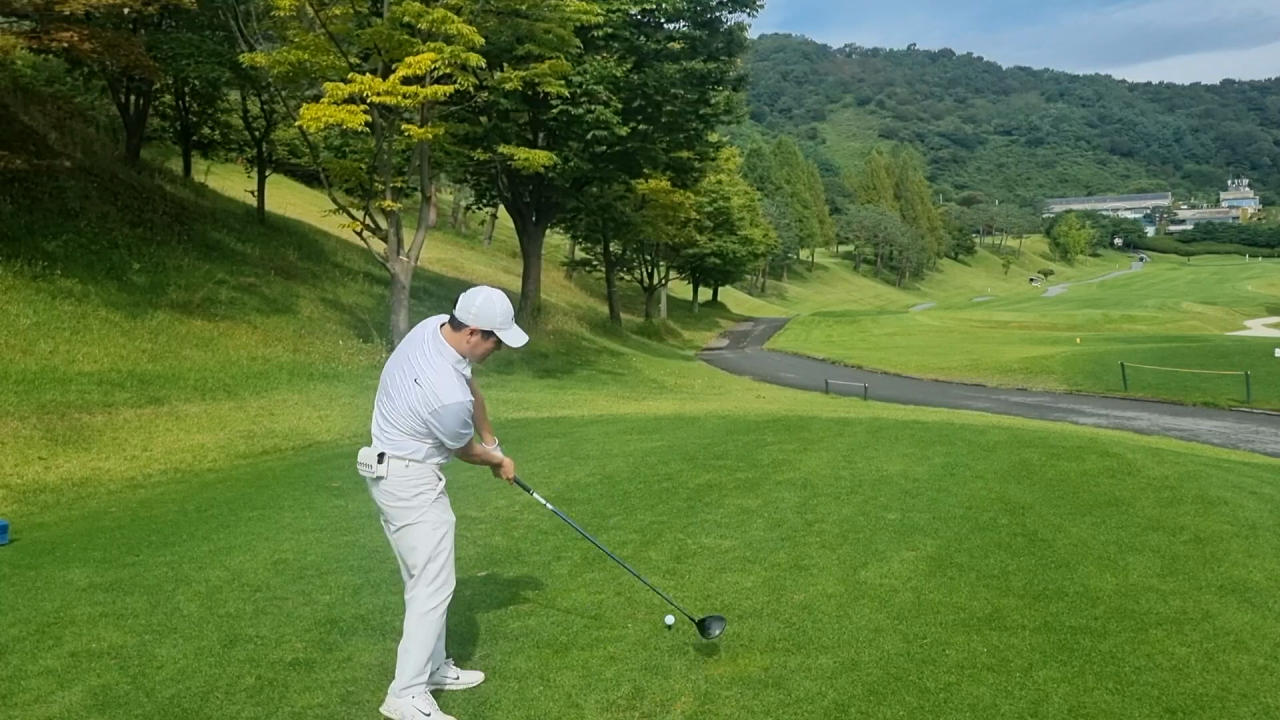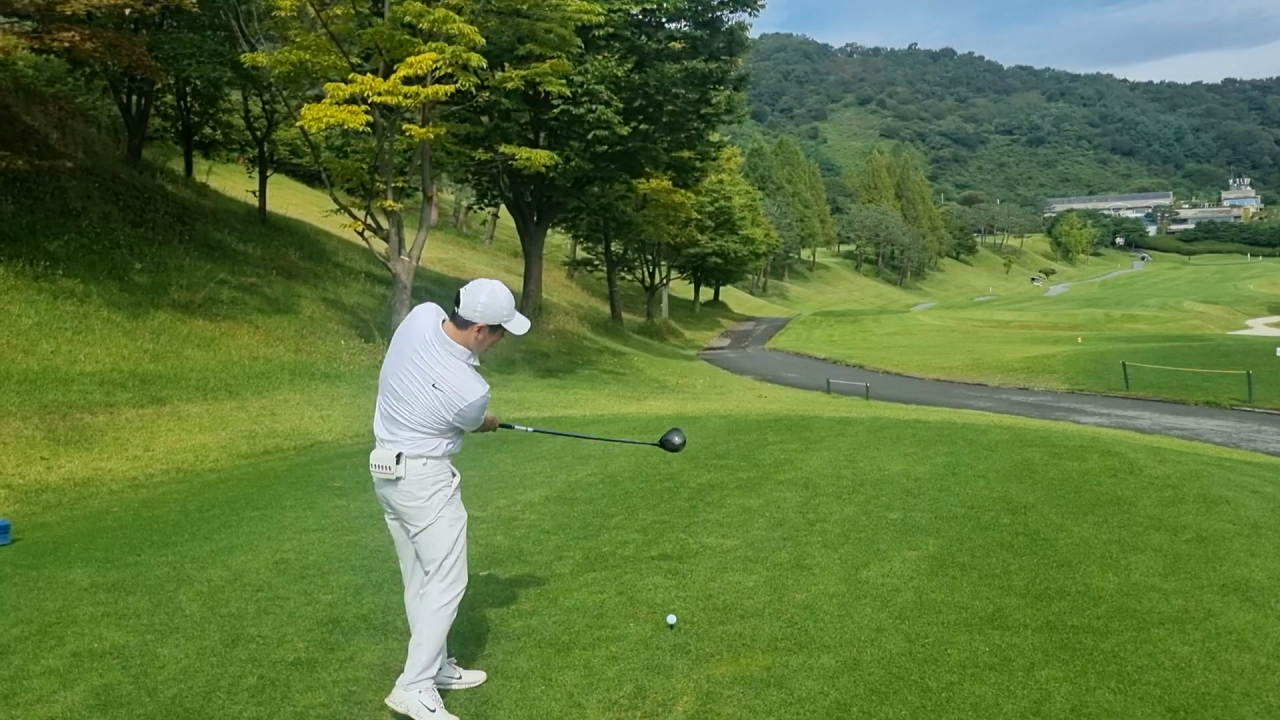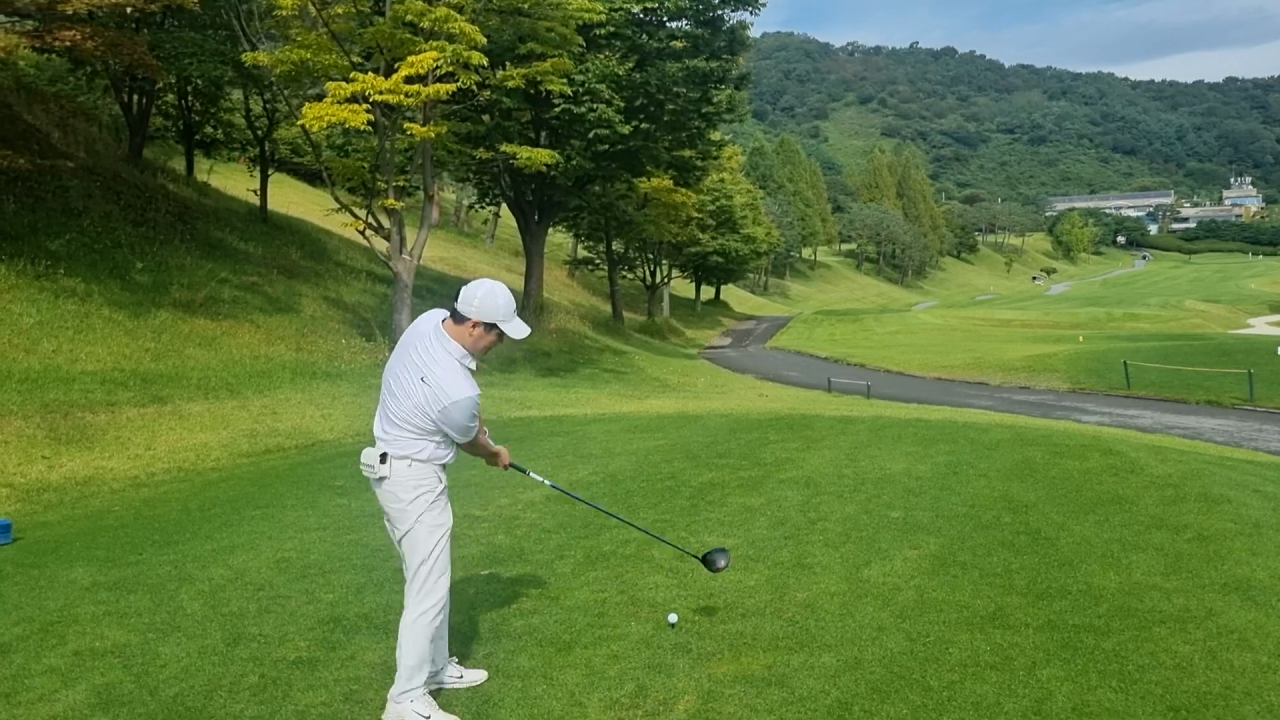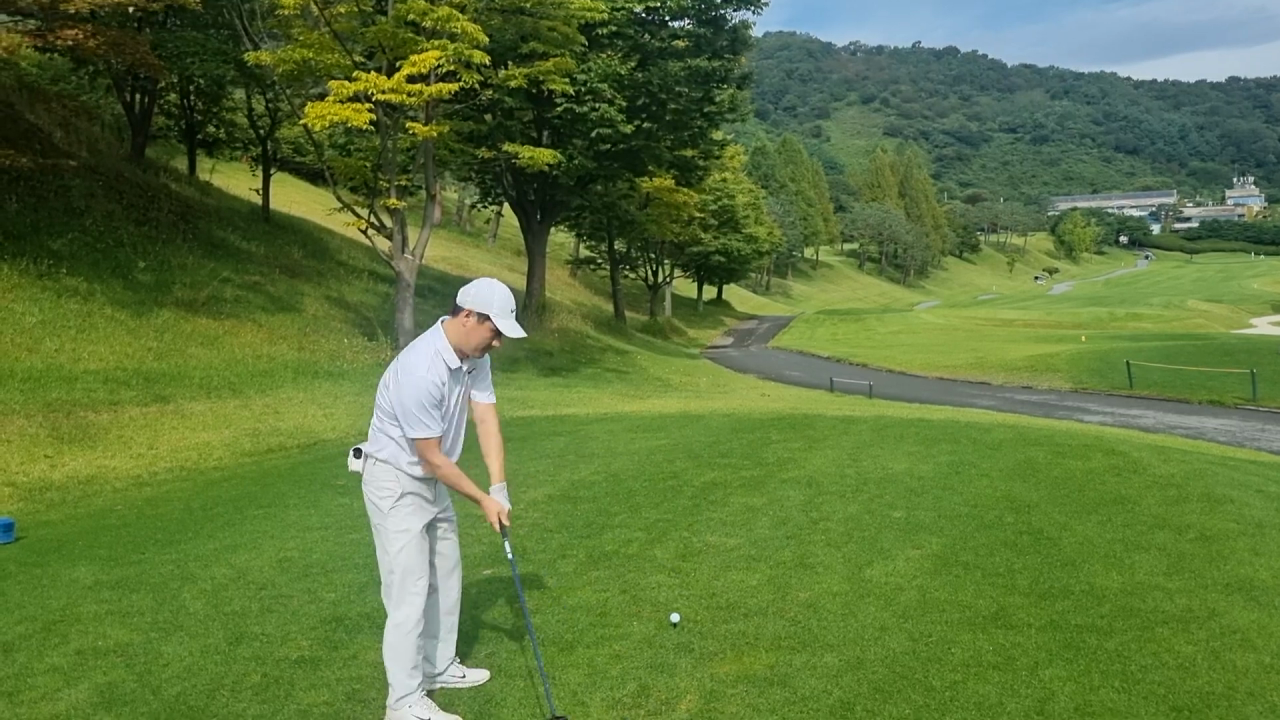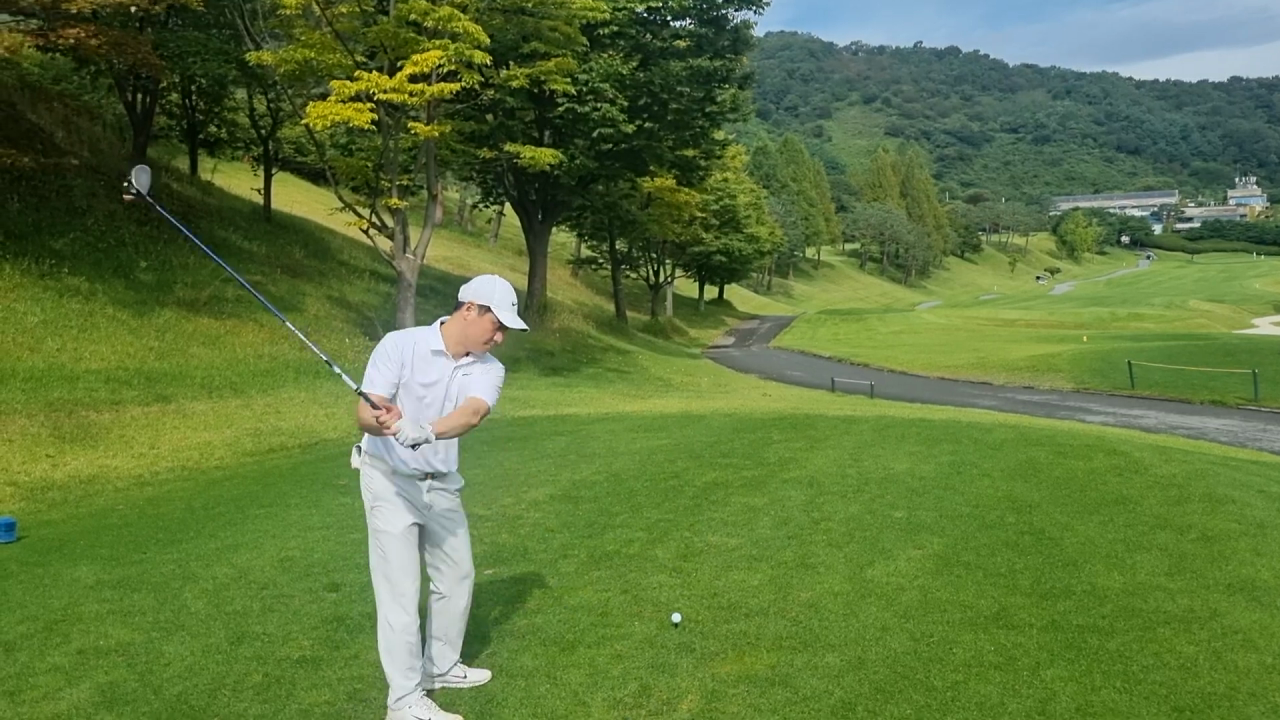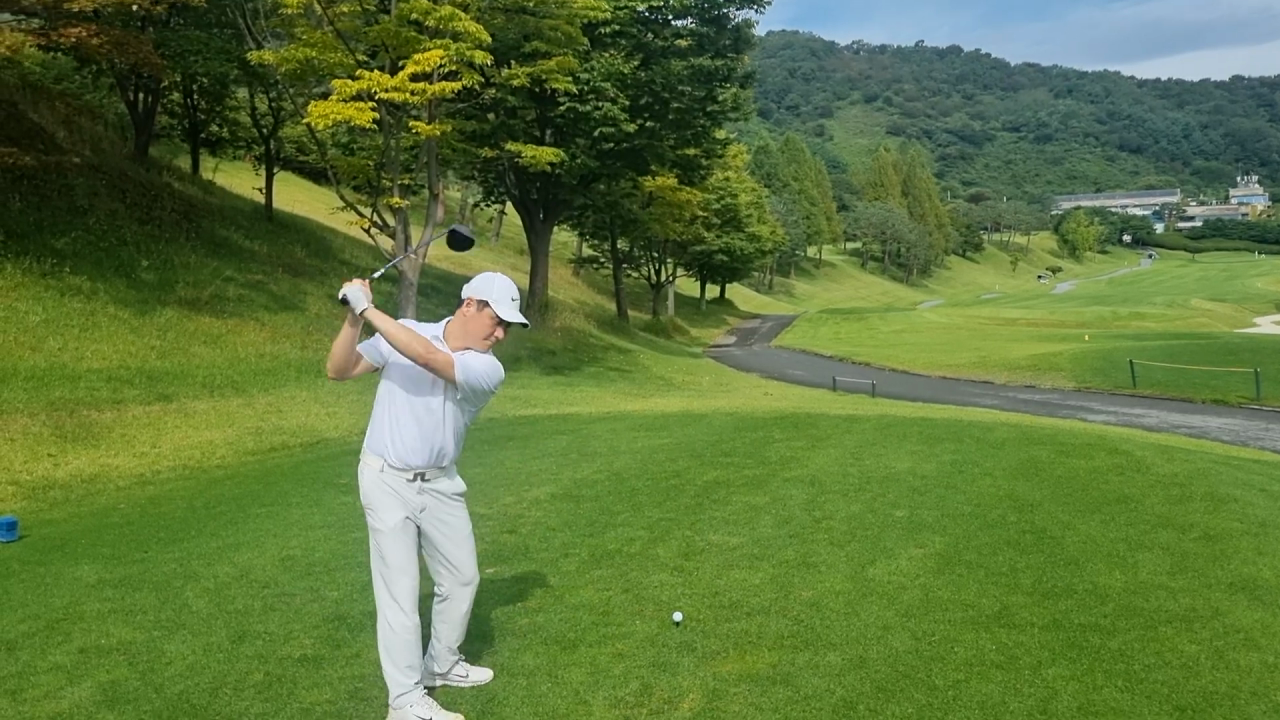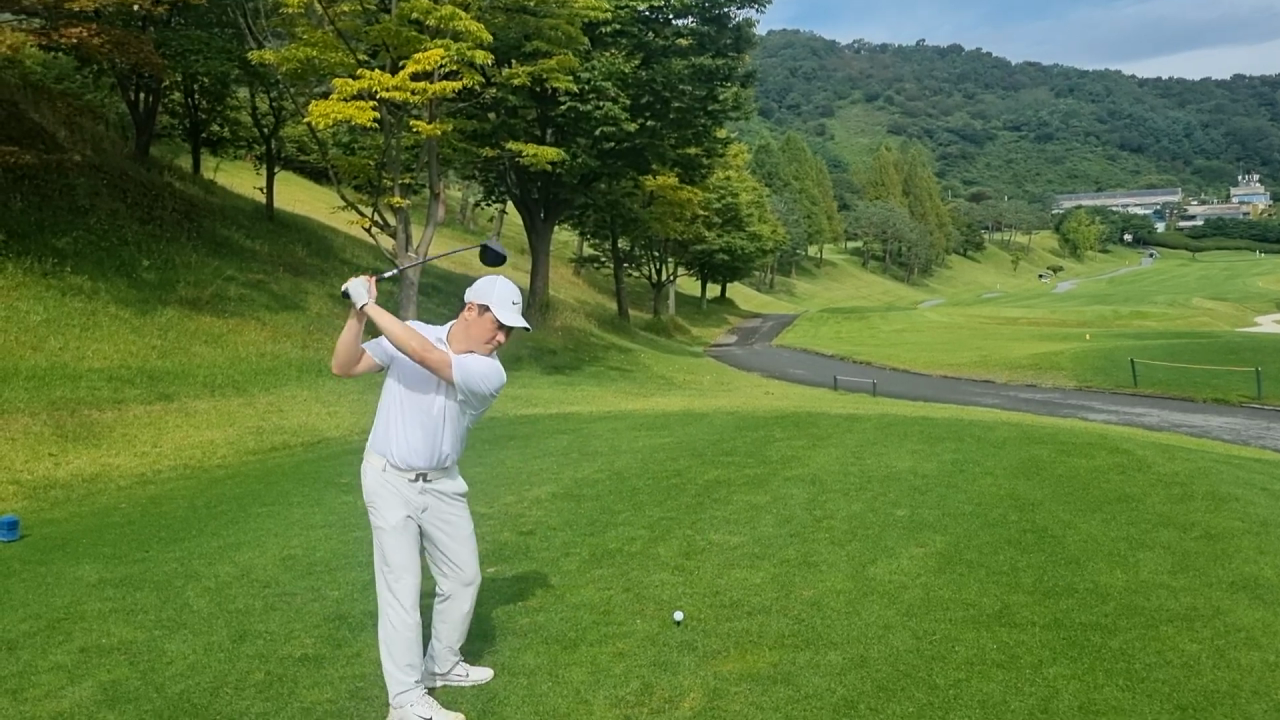
dt=0.2s
person 1, frame 1
left shoulder: (436, 327)
right shoulder: (445, 395)
right elbow: (465, 448)
left wrist: (494, 446)
right wrist: (498, 460)
left hip: (397, 472)
right hip: (411, 480)
left knee: (429, 577)
right knee: (434, 584)
left ankle: (432, 668)
person 1, frame 2
left shoulder: (423, 316)
right shoulder: (468, 392)
right elbow: (479, 424)
right wrist: (493, 421)
left hip: (391, 470)
right hip: (425, 479)
left knee: (423, 578)
right knee: (446, 582)
left ankle: (434, 667)
person 1, frame 3
left shoulder: (431, 320)
right shoulder: (456, 393)
right elbow: (470, 442)
left wrist: (478, 427)
right wrist: (495, 454)
left hip: (393, 471)
right hip: (414, 480)
left knee: (427, 579)
right knee: (430, 587)
left ankle: (434, 667)
person 1, frame 4
left shoulder: (472, 357)
right shoulder: (421, 374)
left elbow: (487, 421)
right elbow: (431, 456)
left wrist: (498, 486)
right wrist: (482, 497)
left hip: (430, 484)
right hip: (395, 484)
left knee: (444, 579)
right knee: (409, 592)
left ankle: (436, 666)
person 1, frame 5
left shoulder: (489, 368)
right shoulder: (398, 344)
left elbow: (471, 415)
right elbow: (364, 414)
left wrist: (426, 433)
right wrist: (380, 421)
left hip: (439, 486)
right hip: (389, 483)
left knee: (456, 580)
right knee: (400, 594)
left ankle: (439, 666)
person 1, frame 6
left shoulder: (487, 370)
right shoulder: (403, 330)
left elbow: (426, 356)
right elbow: (337, 370)
left wrist: (367, 309)
right wrist: (353, 316)
left hip: (439, 485)
right hip: (385, 480)
left knee: (461, 579)
right knee: (399, 591)
left ankle: (441, 665)
person 1, frame 7
left shoulder: (489, 374)
right shoulder: (415, 333)
left elbow: (424, 356)
right elbow: (343, 367)
left wrist: (370, 305)
right wrist: (357, 312)
left hip: (441, 484)
right hip: (389, 480)
left knee: (463, 578)
right knee: (400, 590)
left ankle: (441, 665)
